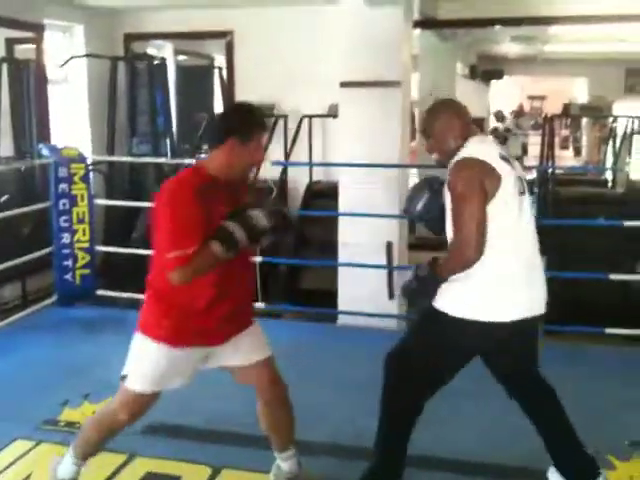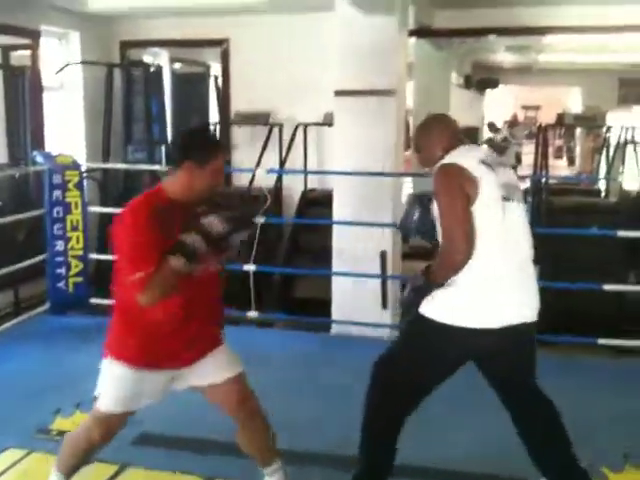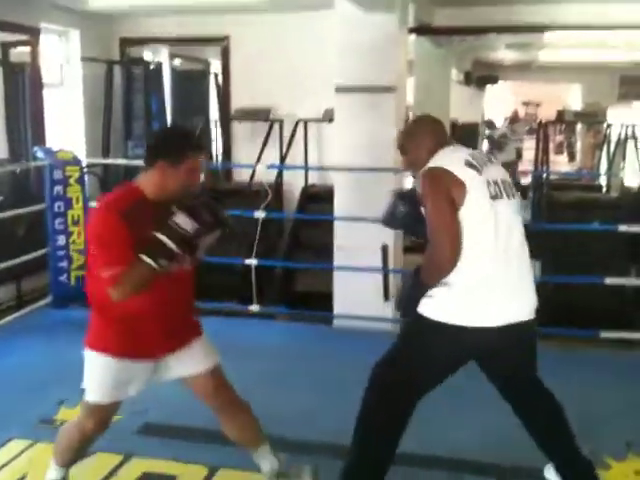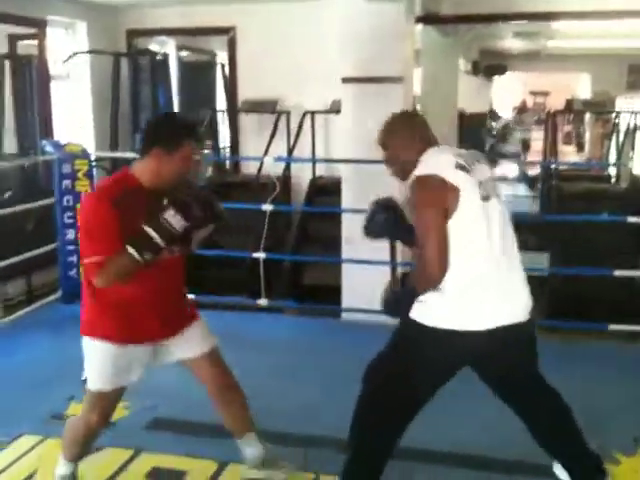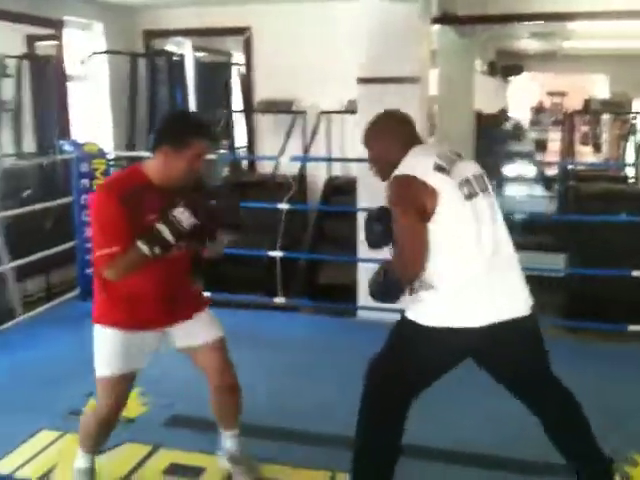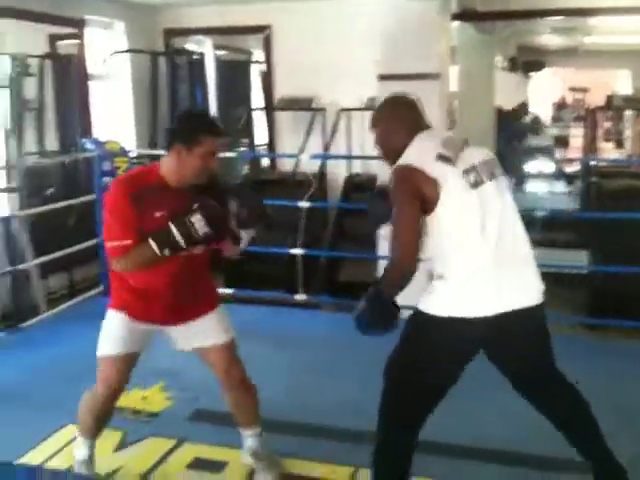
dt=0.1s
person 1, frame 1
left shoulder: (467, 165)
right shoulder: (503, 160)
left elbow: (469, 247)
left wrist: (431, 273)
right wrist: (443, 212)
left hip: (472, 306)
right hip: (523, 303)
left knee: (404, 376)
right knee: (527, 382)
person 1, frame 2
left shoulder: (451, 172)
right shoulder: (500, 170)
left elbow: (459, 250)
left wrist: (427, 281)
right wrist: (437, 222)
left hip: (460, 313)
right hip: (516, 310)
left knee: (390, 386)
right knee: (524, 394)
person 1, frame 3
left shoulder: (437, 174)
right shoulder: (491, 169)
left elbow: (447, 255)
left wrist: (421, 281)
right wrist: (429, 227)
left hip: (457, 313)
right hip: (514, 307)
left knee: (388, 391)
right knee: (527, 391)
person 1, frame 4
left shoulder: (426, 181)
right shoulder: (474, 167)
left elbow: (433, 269)
left wrist: (403, 290)
right wrist: (401, 229)
left hip: (451, 318)
right hip: (509, 310)
left knee: (382, 392)
right knee: (529, 390)
person 1, frame 5
left shoulder: (405, 182)
right shoulder: (463, 165)
left elbow: (410, 269)
left wrist: (383, 282)
right wrist: (396, 226)
left hip: (447, 314)
right hip: (509, 306)
left knee: (383, 390)
right knee: (542, 387)
person 1, frame 6
left shoulder: (408, 172)
right shoulder: (475, 151)
left elbow: (403, 260)
left wrist: (377, 299)
left hip: (459, 304)
right hip: (520, 296)
left knee: (404, 393)
right knee: (547, 385)
person 2, frame 1
left shoulder: (235, 187)
right shoulder: (180, 193)
right elbow: (179, 273)
left wrist: (254, 228)
right wrist: (236, 233)
left hip: (229, 321)
right hip: (172, 325)
left knee: (273, 390)
right knee: (126, 409)
person 2, frame 2
left shoulder: (196, 209)
right shoulder: (138, 219)
right elbow: (147, 295)
left wrist: (216, 242)
right wrist: (194, 246)
left hip: (199, 340)
right hip: (139, 347)
left knee: (245, 408)
right knee: (100, 428)
person 2, frame 3
left shoulder: (177, 204)
right shoulder: (111, 214)
right elbow: (119, 289)
left wrist: (204, 231)
right wrist: (168, 242)
left hip: (177, 330)
right hip: (117, 339)
left knee: (223, 400)
right knee: (92, 421)
person 2, frame 4
left shoulder: (172, 193)
right shoulder: (102, 201)
right elbow: (103, 277)
left wrist: (198, 225)
right wrist: (156, 235)
left hip: (174, 316)
right hip: (115, 325)
left knee: (222, 383)
right knee: (96, 414)
person 2, frame 5
left shoulder: (186, 189)
right shoulder: (114, 193)
left elbow: (201, 246)
right elbow: (110, 269)
left wrist: (214, 225)
right wrist: (165, 234)
left hip: (181, 303)
right hip: (122, 313)
left knee: (223, 377)
right knee: (110, 403)
left ankle: (232, 449)
person 2, frame 6
left shoulder: (208, 189)
right shoulder: (128, 190)
left elbow: (227, 249)
right elbow: (122, 262)
left wrist: (237, 229)
right wrist: (177, 234)
left hip: (195, 302)
right hip: (135, 306)
left knee: (234, 376)
right knee: (108, 386)
left ankle: (254, 446)
